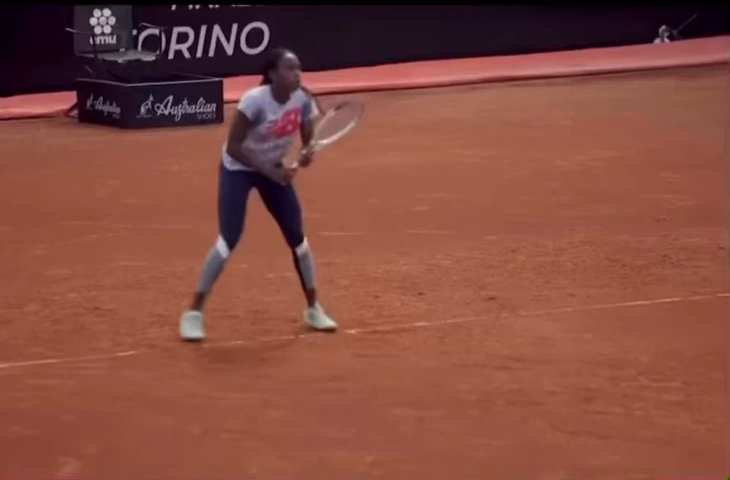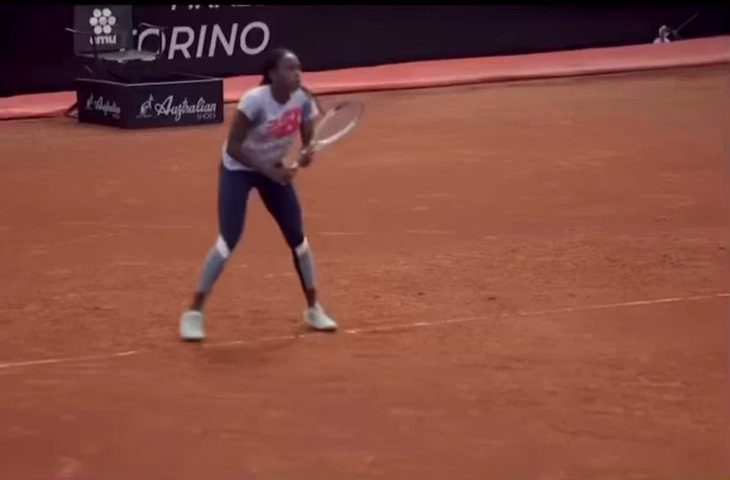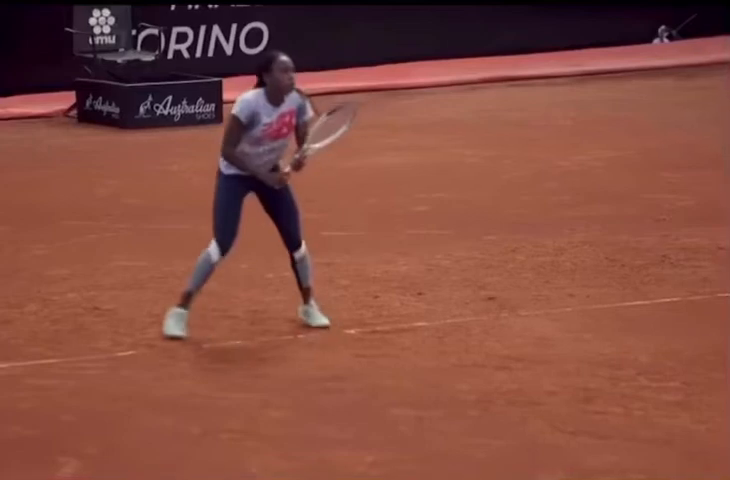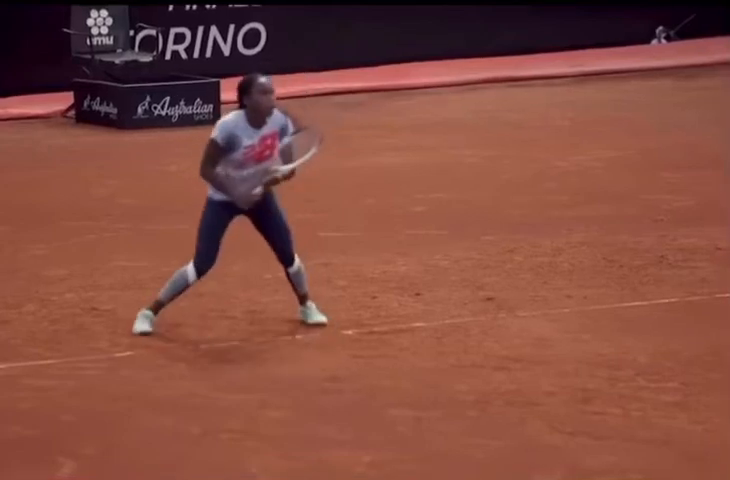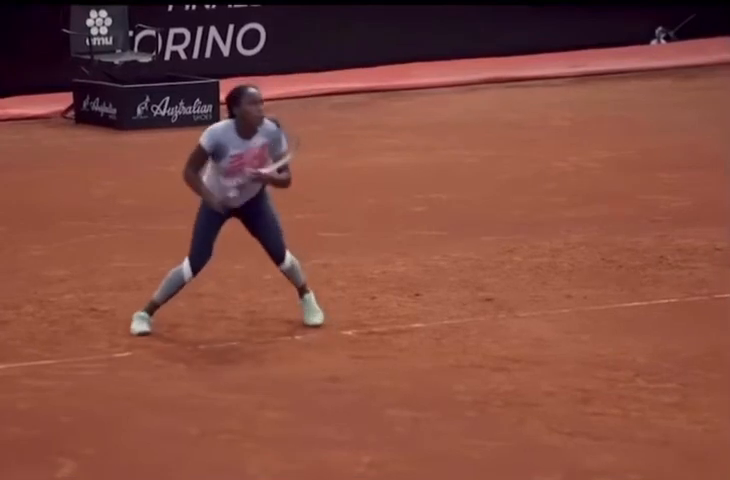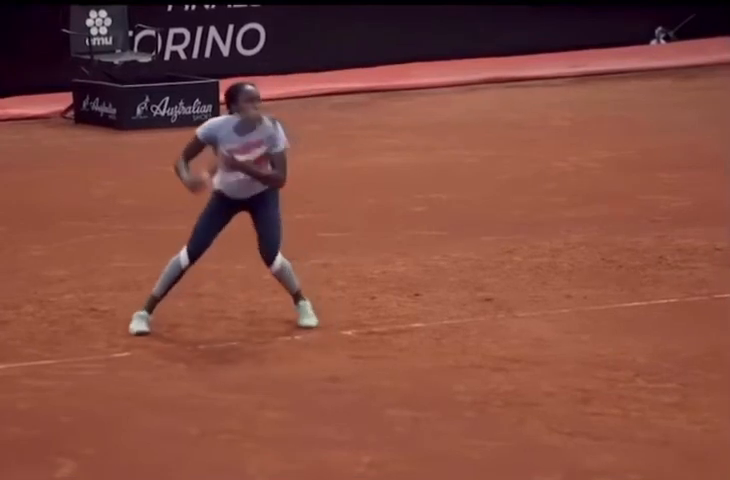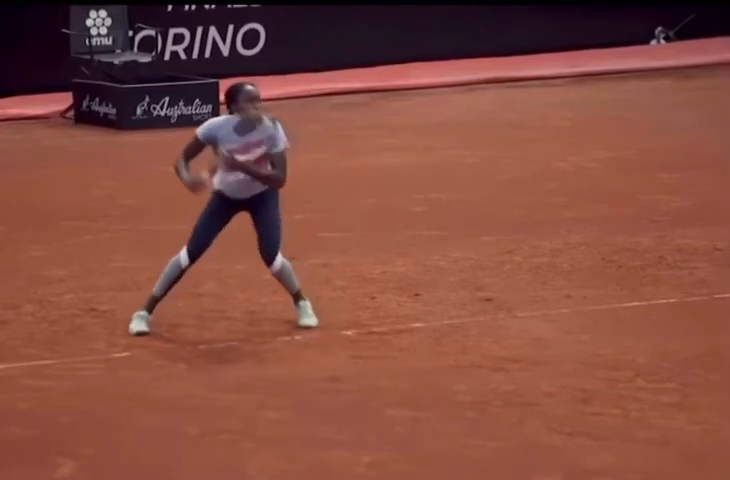
dt=0.5s
person 1, frame 1
left shoulder: (303, 100)
right shoulder: (255, 100)
left elbow: (309, 141)
right elbow: (233, 147)
left wrist: (307, 156)
right wrist: (270, 172)
left hip: (274, 170)
right hip: (238, 170)
left knee: (298, 238)
right knee: (228, 240)
left ankle: (313, 309)
right ankle: (194, 312)
person 1, frame 2
left shoulder: (303, 100)
right shoulder: (255, 100)
left elbow: (309, 141)
right elbow: (233, 147)
left wrist: (307, 156)
right wrist: (269, 172)
left hip: (274, 170)
right hip: (238, 170)
left knee: (297, 238)
right knee: (229, 240)
left ankle: (313, 308)
right ankle: (194, 312)
person 1, frame 3
left shoulder: (298, 102)
right shoulder: (249, 103)
left elbow: (303, 143)
right elbow: (227, 150)
left wrist: (300, 159)
right wrist: (263, 175)
left hip: (270, 172)
right hip: (235, 173)
left knee: (295, 240)
right knee: (222, 245)
left ankle: (308, 306)
right ankle: (180, 309)
person 1, frame 4
left shoulder: (281, 122)
right shoulder: (229, 126)
left elbow: (290, 166)
right elbow: (206, 169)
left wrist: (279, 176)
right wrist: (236, 194)
left hip: (259, 194)
right hip: (223, 198)
left knee: (287, 255)
right knee: (202, 265)
left ankle: (306, 305)
right ankle: (149, 312)
person 1, frame 5
left shoulder: (272, 132)
right shoulder: (217, 134)
left elbow: (286, 178)
right elbow: (190, 172)
left wrist: (265, 177)
right wrist: (210, 197)
left hip: (253, 198)
right hip: (216, 201)
left knee: (278, 252)
right knee: (195, 263)
left ankle: (306, 298)
right ankle: (145, 313)
person 1, frame 6
left shoulder: (271, 129)
right shoulder: (216, 127)
left elbow: (280, 179)
right elbow: (182, 159)
left wrist: (242, 166)
right wrist: (187, 178)
left hip: (262, 195)
right hip: (225, 195)
left knee: (270, 255)
right knee: (191, 252)
left ankle: (302, 303)
right ankle: (145, 312)
person 1, frame 7
left shoulder: (271, 129)
right shoulder: (216, 128)
left elbow: (280, 179)
right elbow: (182, 159)
left wrist: (242, 166)
right wrist: (187, 178)
left hip: (262, 194)
right hip: (225, 195)
left knee: (270, 255)
right knee: (191, 252)
left ankle: (302, 304)
right ankle: (145, 312)
